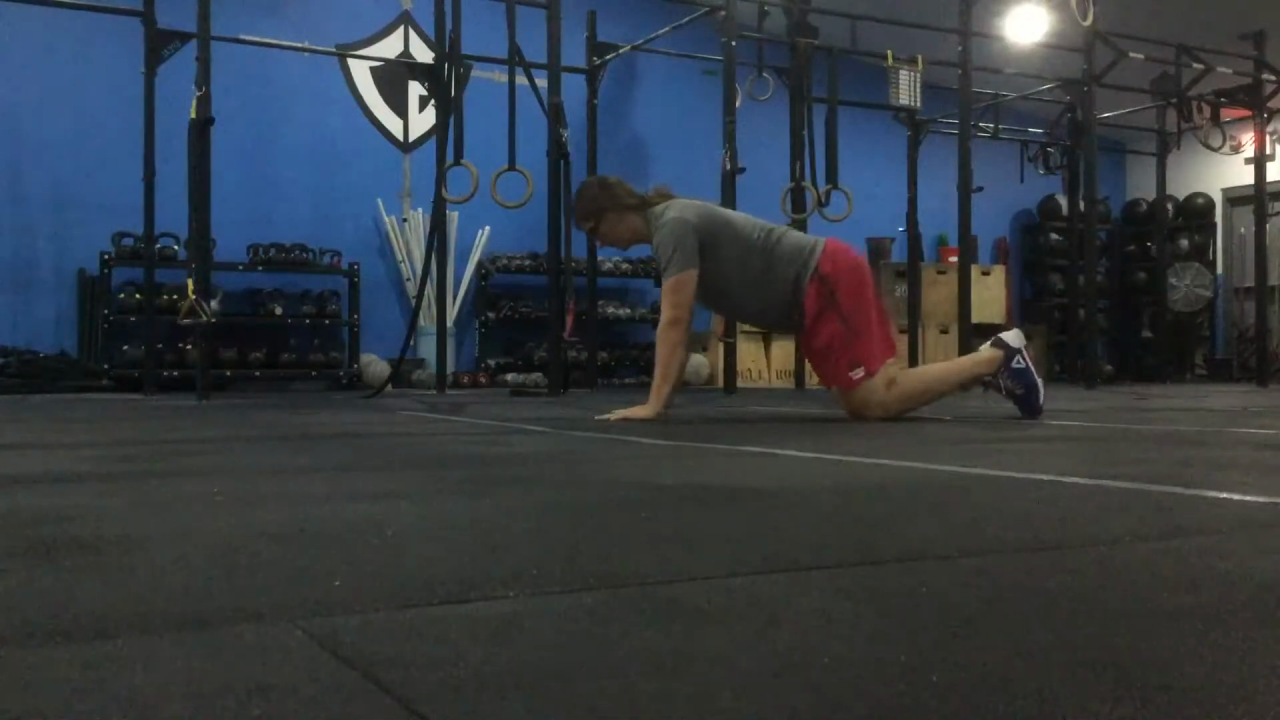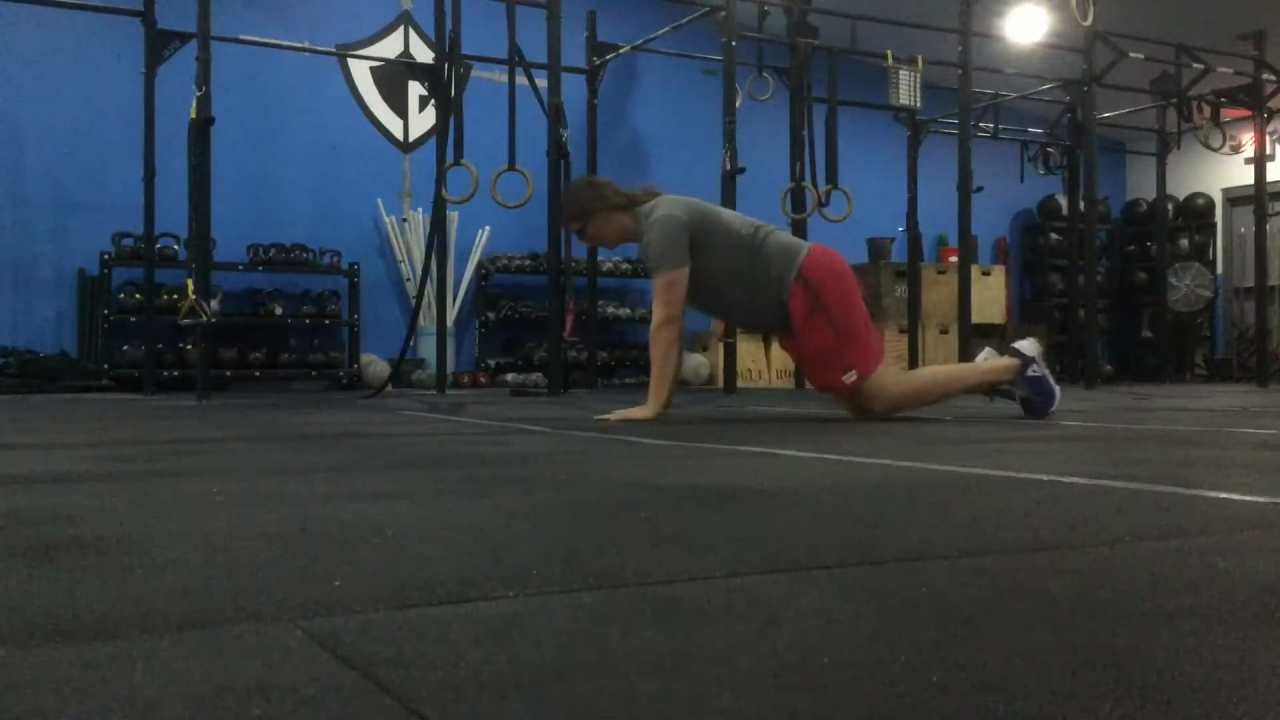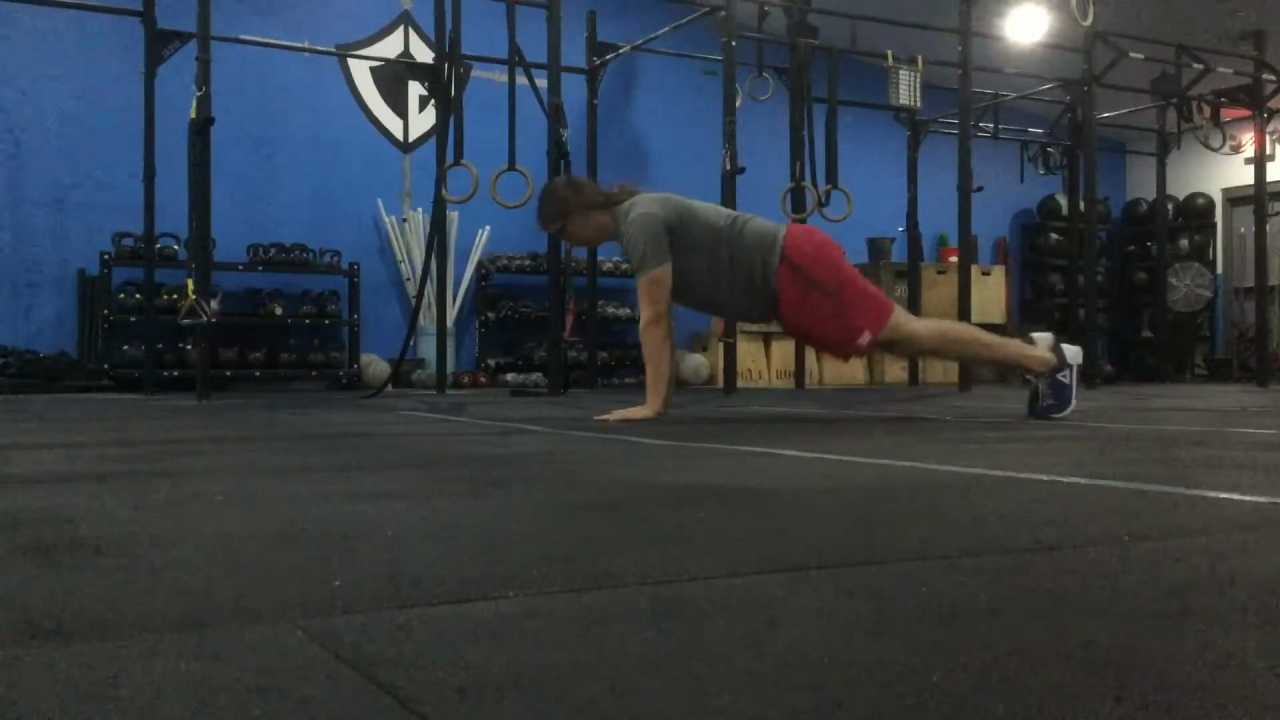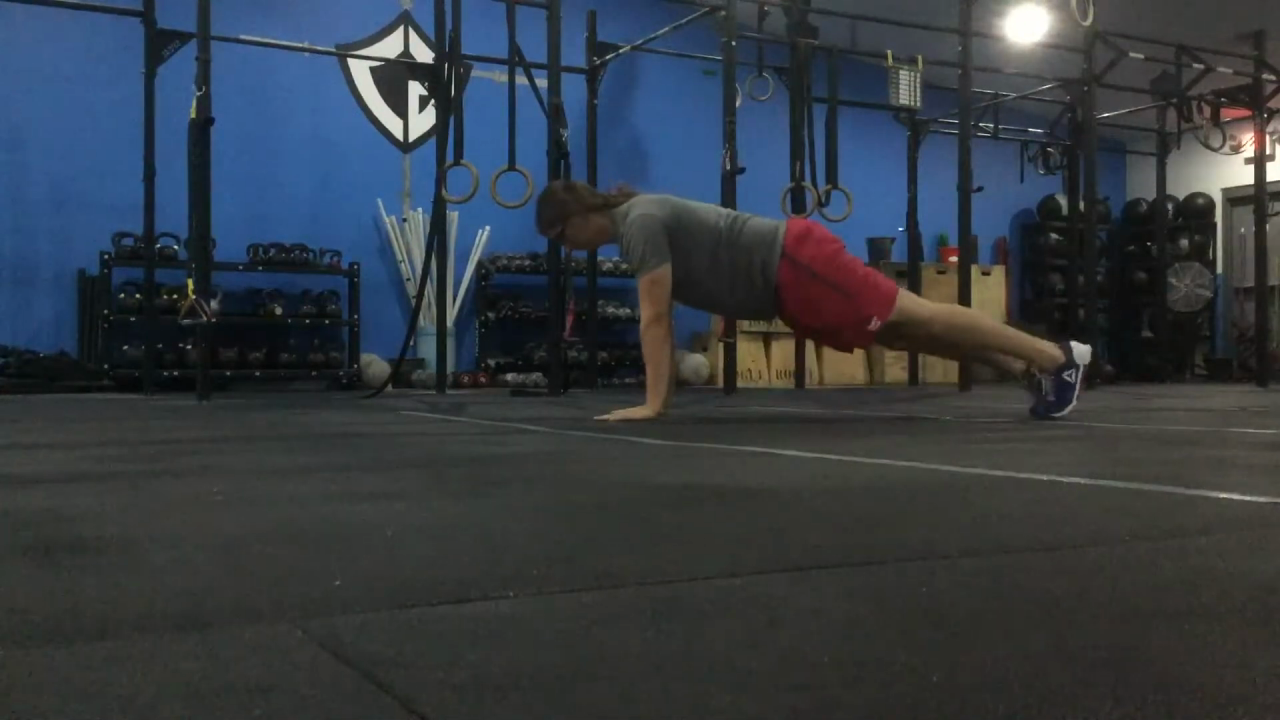
dt=0.3s
person 1, frame 1
left shoulder: (673, 225)
right shoulder: (673, 225)
left elbow: (674, 321)
right elbow: (679, 323)
left wrist: (653, 404)
right wrist: (662, 397)
left hip: (828, 279)
right hip: (818, 290)
left knee: (876, 402)
right knee: (866, 400)
left ankle: (999, 356)
right ankle: (989, 367)
person 1, frame 2
left shoulder: (662, 224)
right shoulder: (659, 225)
left elbow: (666, 321)
right elbow: (670, 323)
left wrist: (653, 405)
right wrist: (662, 397)
left hip: (809, 284)
right hip: (798, 294)
left knee: (884, 396)
right knee: (866, 402)
left ankle: (1016, 363)
right ankle: (987, 372)
person 1, frame 3
left shoulder: (640, 222)
right shoulder: (639, 219)
left elbow: (654, 320)
right elbow: (659, 321)
left wrist: (652, 404)
right wrist: (661, 394)
left hip: (795, 266)
right hip: (790, 274)
left knee: (910, 333)
right knee: (901, 337)
left ankle: (1048, 362)
right ankle: (1027, 348)
person 1, frame 4
left shoulder: (638, 224)
right shoulder: (639, 221)
left elbow: (654, 319)
right elbow: (660, 319)
left wrist: (652, 404)
right wrist: (661, 396)
left hip: (797, 262)
right hip: (789, 273)
left knee: (918, 318)
right knee: (901, 333)
left ankle: (1057, 357)
right ankle: (1028, 365)
